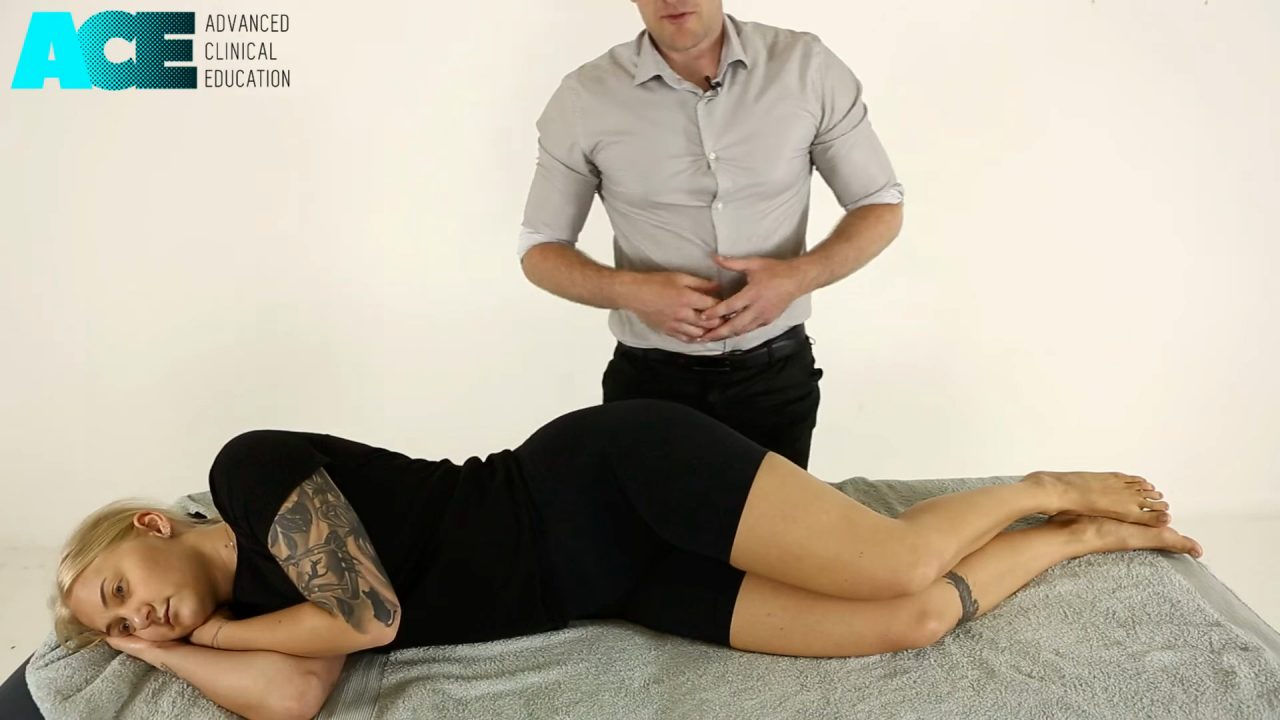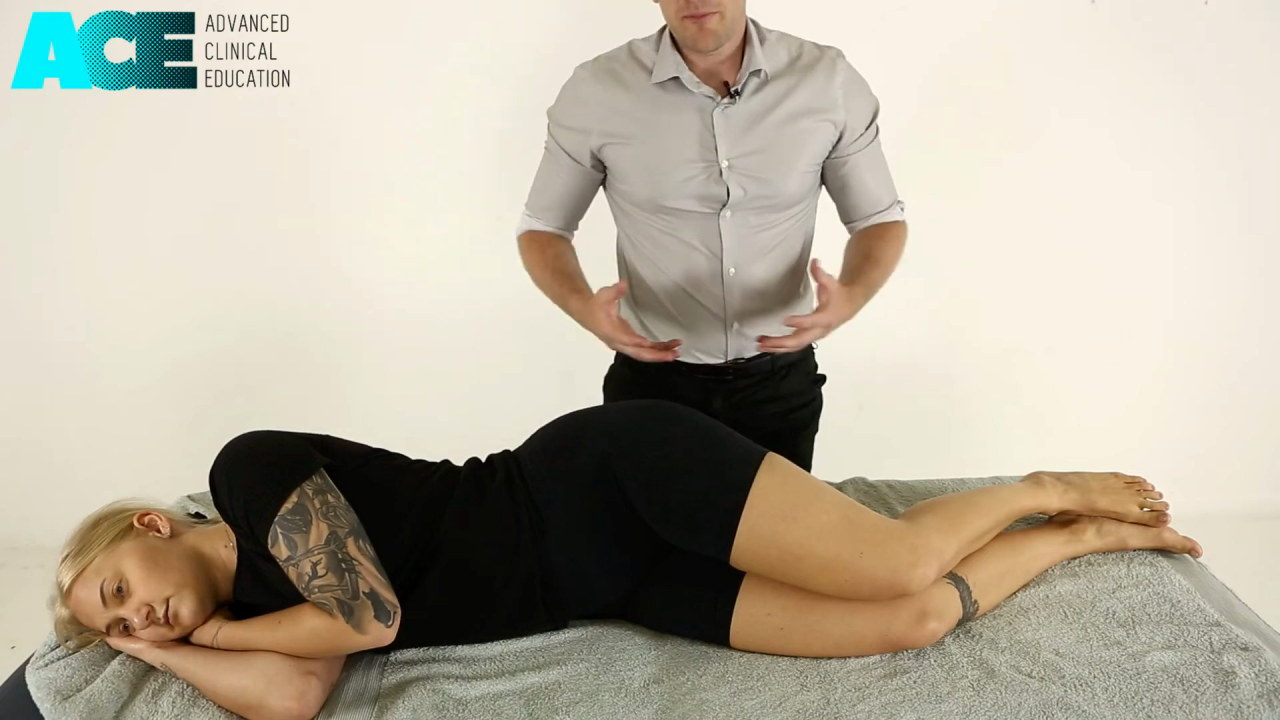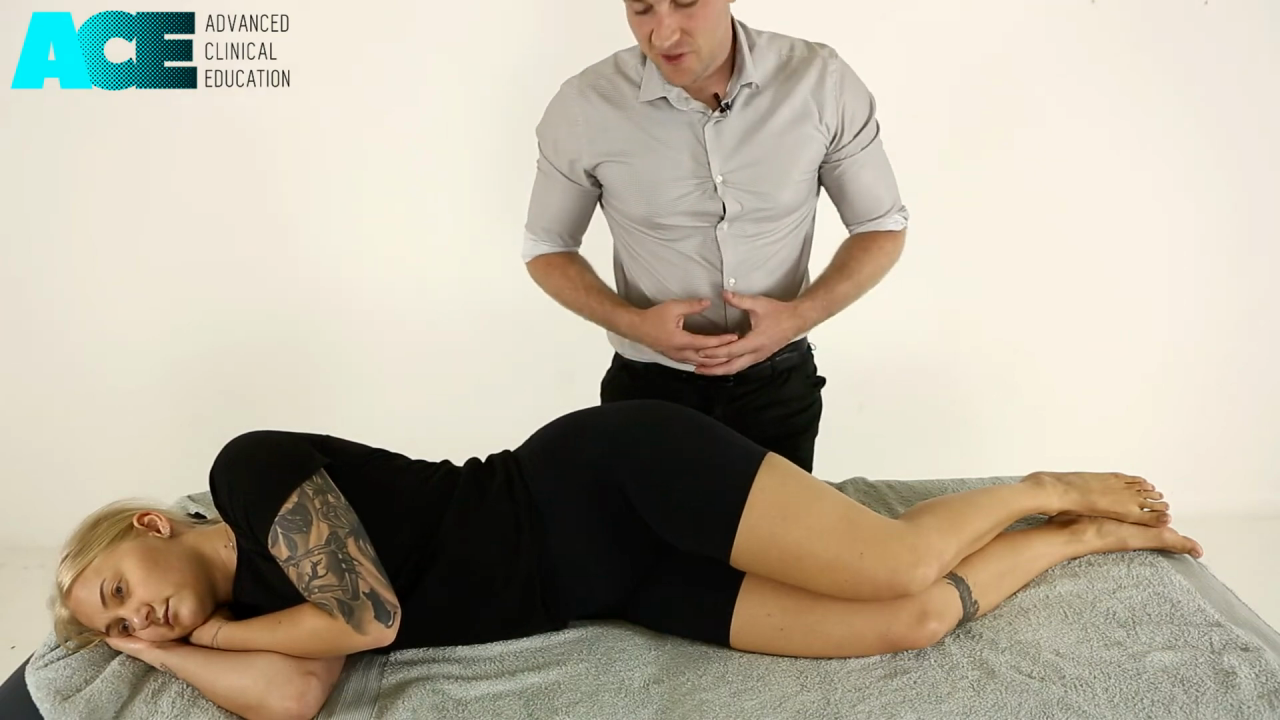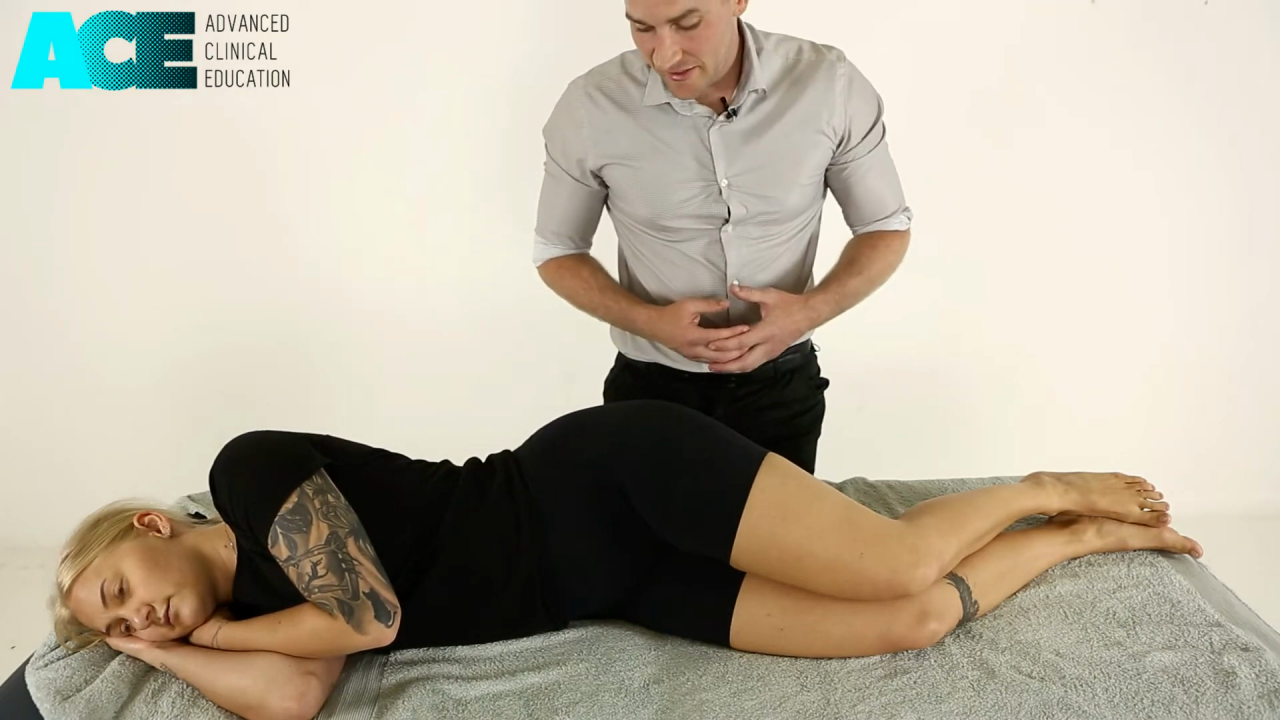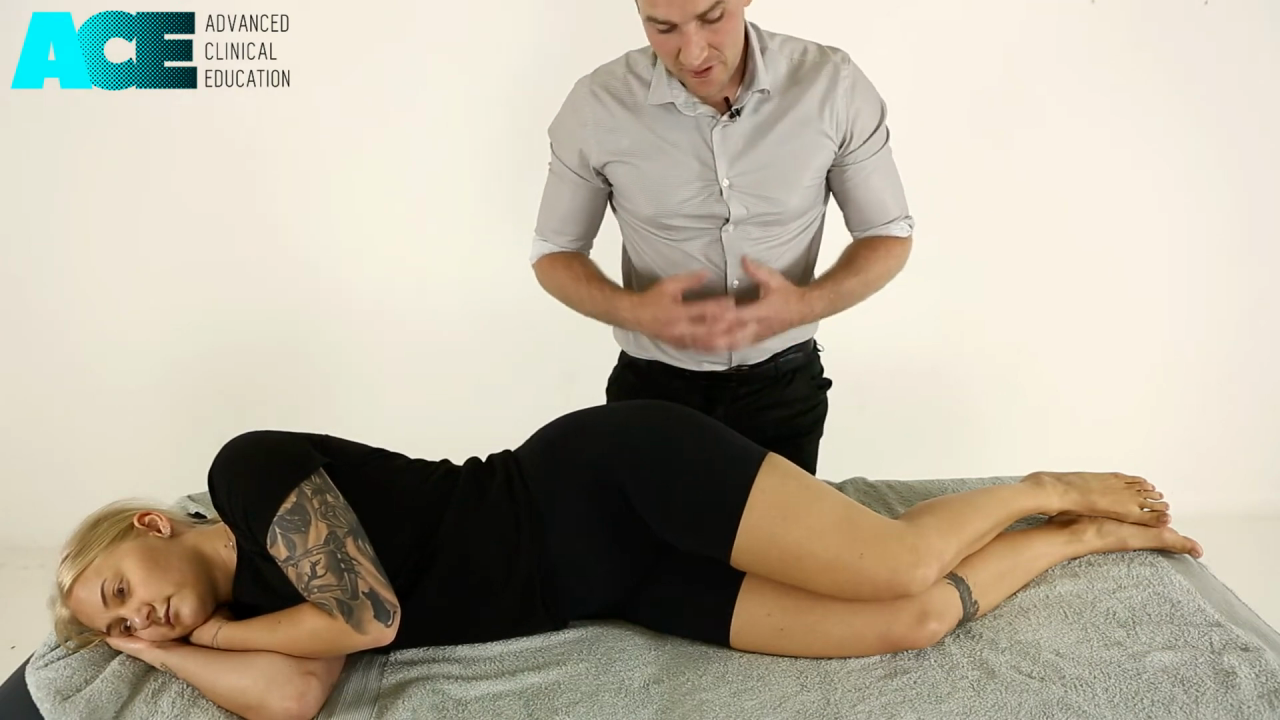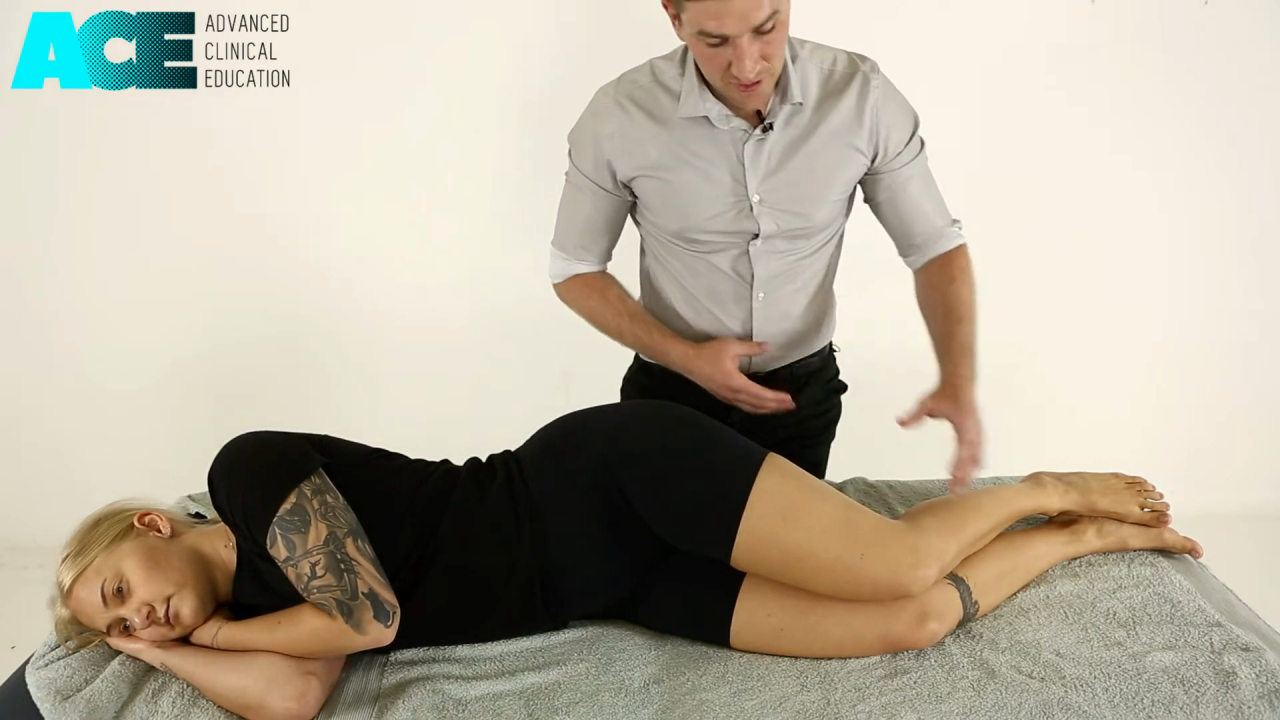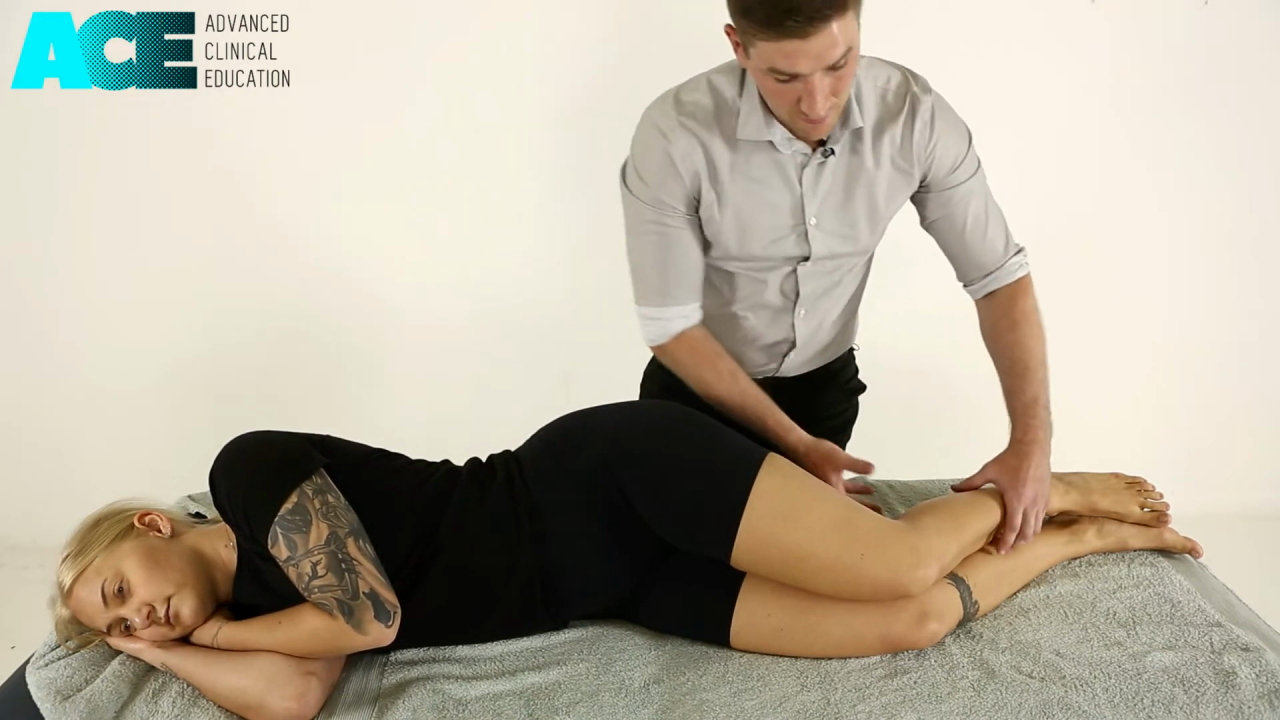
dt=0.5s
person 1, frame 1
left shoulder: (249, 469)
right shoulder: (264, 600)
left elbow: (375, 614)
left wrist: (223, 622)
left hip: (614, 477)
right hip: (622, 589)
left knee: (898, 567)
right knee: (912, 620)
left ankle: (1050, 491)
right ankle: (1083, 538)
person 1, frame 2
left shoulder: (251, 470)
right shoulder: (265, 605)
left elbow: (373, 615)
left wrist: (214, 625)
left hip: (612, 472)
right hip: (621, 583)
left knee: (900, 570)
right knee: (911, 620)
left ankle: (1051, 489)
right ankle: (1086, 536)
person 1, frame 3
left shoulder: (251, 471)
right shoulder: (262, 605)
left elbow: (373, 613)
left wrist: (213, 625)
left hip: (612, 475)
right hip: (622, 590)
left knee: (900, 565)
right knee: (909, 620)
left ankle: (1049, 489)
right ankle: (1083, 537)
person 1, frame 4
left shoulder: (250, 470)
right shoulder: (262, 607)
left elbow: (374, 614)
left wrist: (220, 627)
left hip: (613, 476)
right hip: (624, 588)
left knee: (899, 570)
right knee: (913, 619)
left ankle: (1049, 491)
right ankle: (1081, 540)
person 1, frame 5
left shoulder: (250, 471)
right shoulder: (264, 602)
left elbow: (372, 614)
left wrist: (214, 626)
left hip: (611, 476)
right hip: (624, 587)
left knee: (900, 568)
right knee: (910, 621)
left ankle: (1051, 490)
right ankle: (1085, 537)
person 1, frame 6
left shoulder: (248, 472)
right shoulder: (262, 603)
left elbow: (374, 615)
left wrist: (225, 623)
left hip: (612, 477)
right hip: (623, 586)
left knee: (899, 573)
right knee: (913, 621)
left ankle: (1049, 491)
right ankle: (1083, 540)
person 1, frame 7
left shoulder: (250, 470)
right shoulder: (263, 605)
left elbow: (373, 615)
left wrist: (217, 627)
left hip: (610, 477)
right hip: (621, 589)
left knee: (900, 569)
right knee: (913, 621)
left ankle: (1043, 489)
right ankle: (1077, 538)
person 2, frame 1
left shoulder: (807, 68)
right shoulder: (584, 98)
left elbow: (882, 207)
right elbow: (539, 250)
left wrist: (801, 274)
right wrist: (629, 291)
left hip: (777, 372)
right hip: (650, 378)
person 2, frame 2
left shoulder: (828, 82)
right shoulder: (596, 91)
left elbow: (880, 218)
right elbow: (542, 228)
left wrist: (853, 298)
right wrist: (581, 307)
left hip: (780, 381)
right hip: (651, 380)
person 2, frame 3
left shoulder: (822, 82)
right shoulder: (584, 106)
left elbow: (883, 228)
right elbow: (546, 249)
left wrist: (799, 316)
right wrist: (634, 324)
left hip: (780, 383)
right hip: (649, 387)
person 2, frame 4
left shoulder: (830, 85)
right shoulder: (590, 107)
left elbow: (886, 228)
right elbow: (557, 252)
left wrist: (812, 309)
right wrist: (649, 321)
left hip: (782, 384)
right hip: (652, 387)
person 2, frame 5
left shoulder: (833, 87)
right shoulder: (596, 106)
left elbow: (889, 236)
right elbow: (554, 255)
left wrist: (808, 304)
right wrist: (633, 311)
left hip: (785, 383)
right hip: (655, 386)
person 2, frame 6
left shoulder: (861, 96)
right shoulder: (619, 115)
left elbow: (938, 246)
right elbow: (574, 270)
left wrist: (959, 378)
right wrist: (685, 358)
left hip: (803, 389)
right hip: (671, 392)
person 2, frame 7
left shoulder: (917, 114)
right shoulder: (674, 133)
left elbow: (1000, 276)
right elbow: (669, 326)
left wrist: (1031, 442)
right wrist: (796, 445)
left hip: (824, 385)
right hip: (696, 391)
